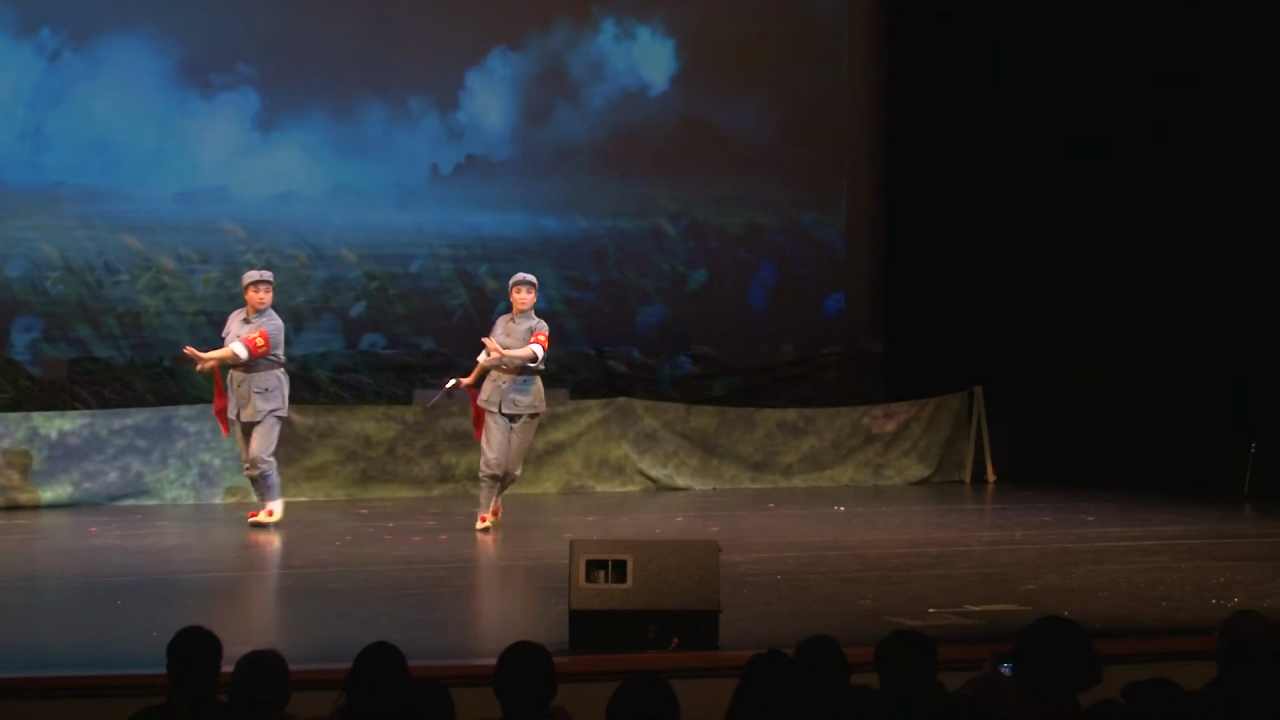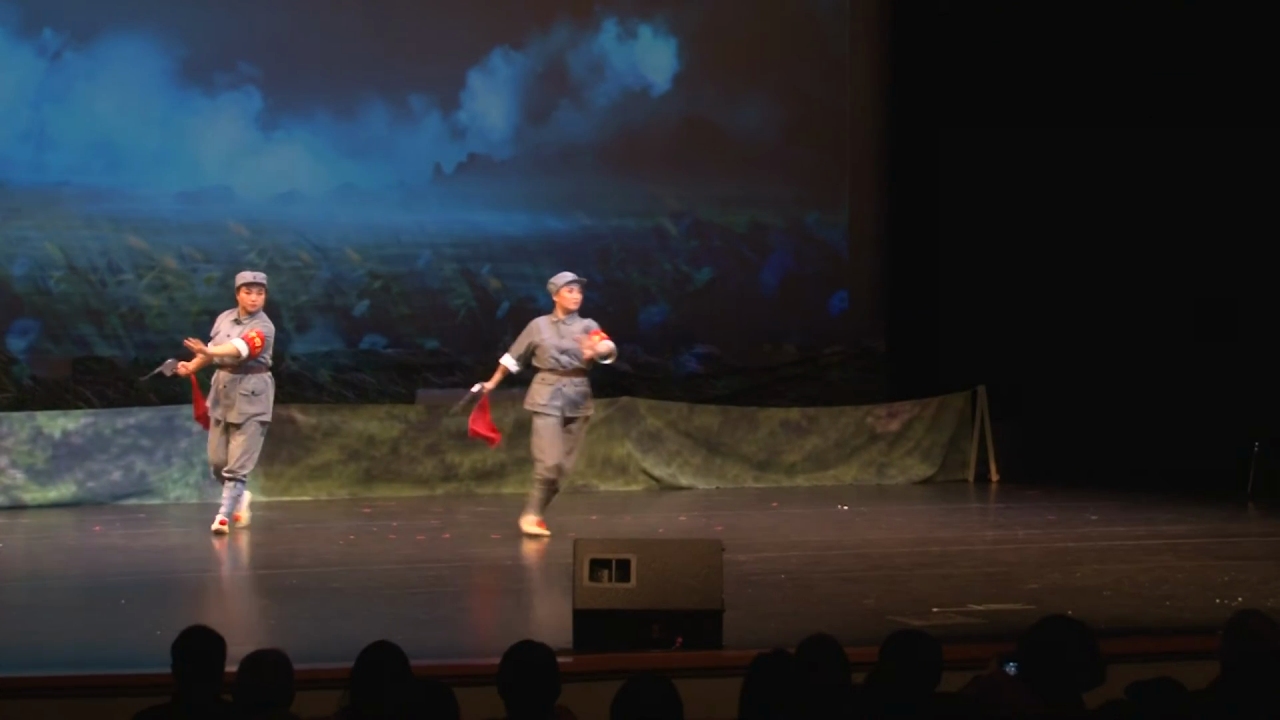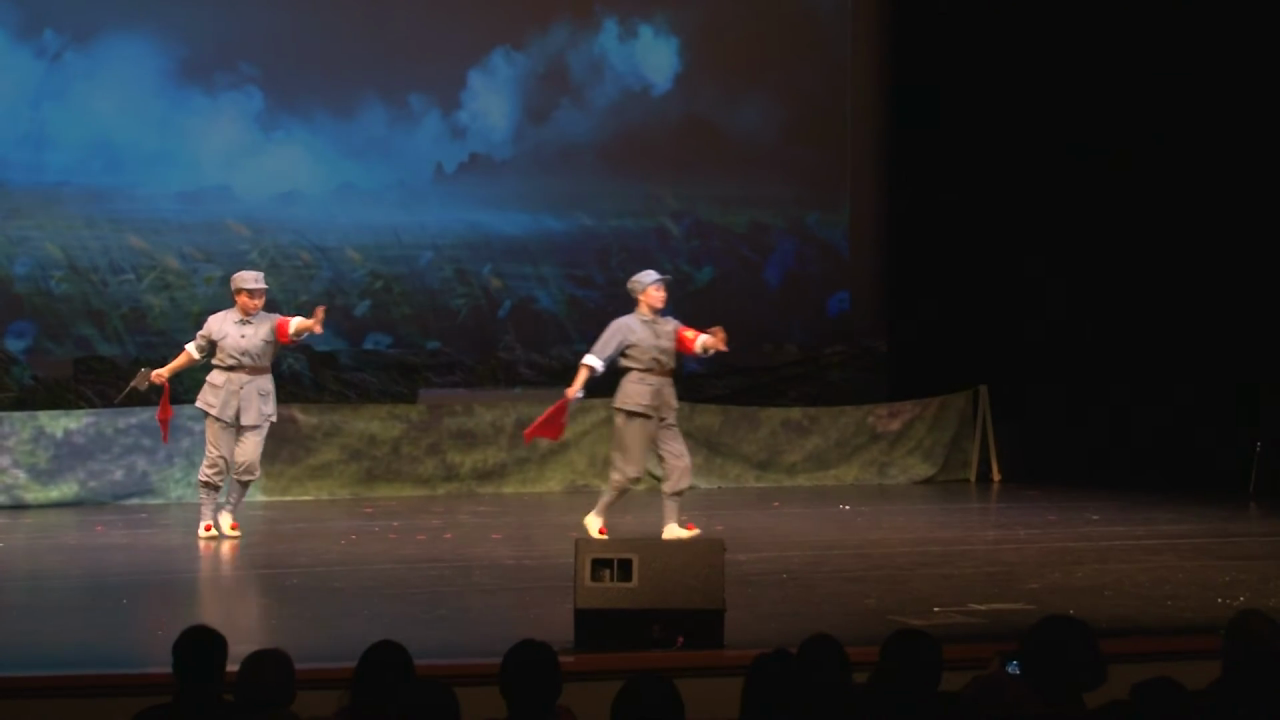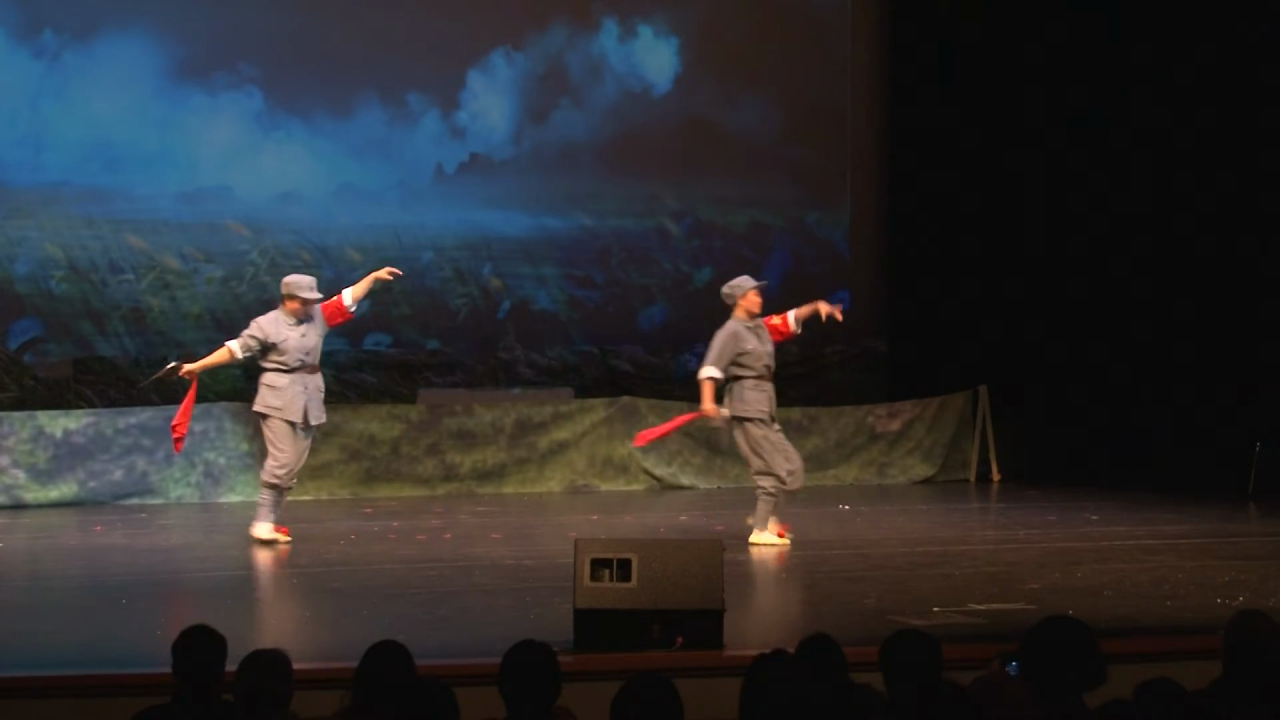
dt=0.4s
person 1, frame 1
left shoulder: (538, 326)
right shoulder: (501, 322)
left elbow: (535, 352)
right elbow: (488, 354)
left wrist: (504, 353)
right wrist: (471, 378)
left hip: (526, 394)
right hip: (496, 391)
left knee: (513, 461)
right knee: (492, 457)
left ankle: (496, 499)
right ankle: (484, 512)
person 1, frame 2
left shoulder: (587, 326)
right shoulder: (538, 326)
left elbow: (607, 347)
right elbow: (514, 356)
left wrist: (596, 351)
right wrist: (493, 383)
left hip: (578, 396)
right hip: (546, 395)
left knee: (562, 465)
right knee: (550, 462)
left ankle: (534, 516)
right ankle: (532, 515)
person 1, frame 3
left shoulder: (669, 326)
right shoulder: (623, 325)
left elbow: (696, 340)
right elbow: (596, 356)
left wrist: (714, 342)
right wrist: (577, 386)
left hip: (664, 397)
right hip: (636, 397)
left knee: (679, 462)
right knee: (631, 466)
left ankle: (671, 525)
right ankle: (597, 515)
person 1, frame 4
left shoulder: (761, 327)
right shoulder: (729, 331)
left elbow: (789, 319)
right elbow: (710, 367)
left wrist: (817, 306)
right wrist: (707, 400)
left hip: (762, 405)
right hip: (749, 405)
left knee: (790, 464)
right knee: (773, 469)
left ankle: (766, 518)
right ankle: (760, 531)
person 2, frame 1
left shoulder: (272, 325)
right shoulder: (235, 318)
left elbow: (243, 350)
left wrist: (207, 358)
right wrist: (211, 364)
left hip: (267, 391)
right hip: (240, 389)
left knee: (259, 454)
right knee: (250, 457)
left ankle: (274, 501)
right ankle: (267, 508)
person 2, frame 2
left shoulder: (263, 327)
right shoulder: (224, 319)
left elbow: (243, 347)
left wrist: (204, 350)
right wrist: (193, 365)
left hip: (251, 395)
right hip: (223, 390)
left knee: (239, 461)
right knee: (218, 457)
left ankle: (224, 516)
right ankle: (241, 496)
person 2, frame 3
left shoulder: (271, 324)
right shoulder: (217, 322)
left elbow: (294, 326)
right elbow: (195, 350)
left wrist: (311, 323)
right wrist: (166, 371)
left hip: (257, 396)
right hip: (221, 393)
left knee: (248, 462)
right knee: (216, 460)
left ankle: (229, 512)
right ankle: (206, 520)
person 2, frame 4
left shoulder: (317, 317)
right shoulder: (266, 325)
left elbow: (347, 298)
right elbow: (235, 349)
left wrist: (375, 277)
right wrist: (198, 366)
left hip: (308, 395)
right hip: (279, 395)
left knee: (292, 465)
right knee: (281, 462)
left ankle: (268, 524)
right ankle: (261, 521)
